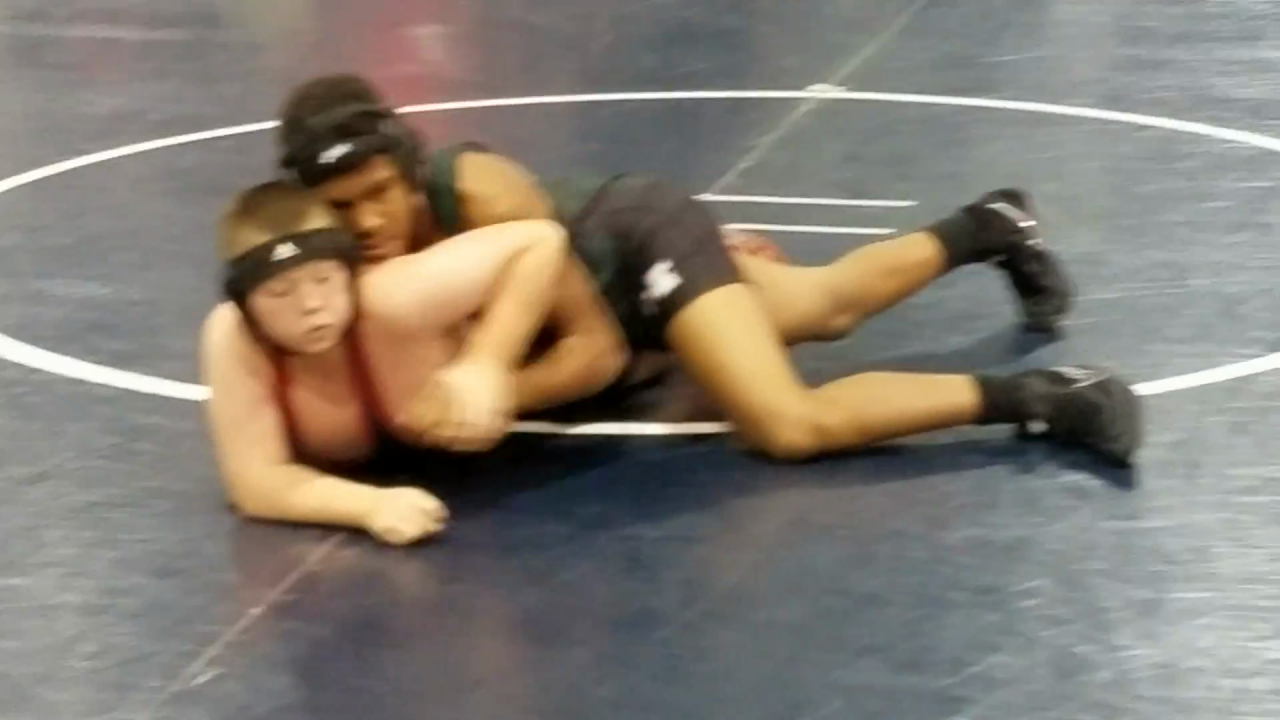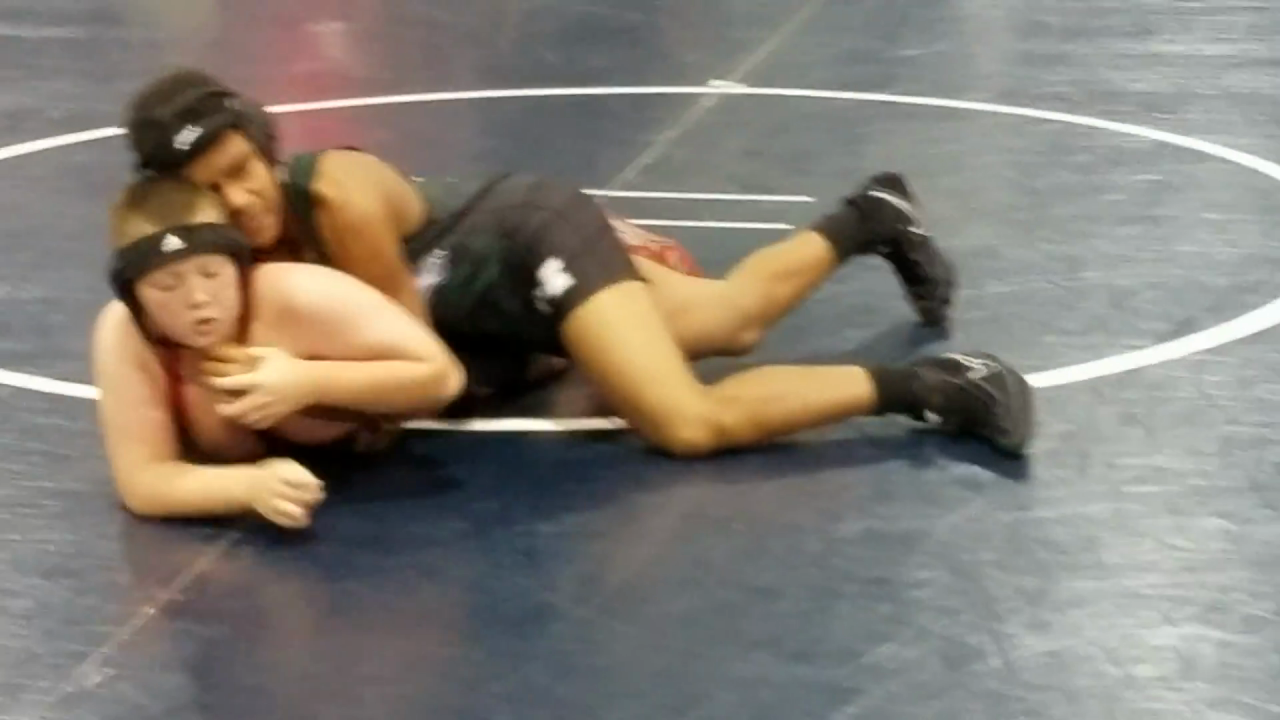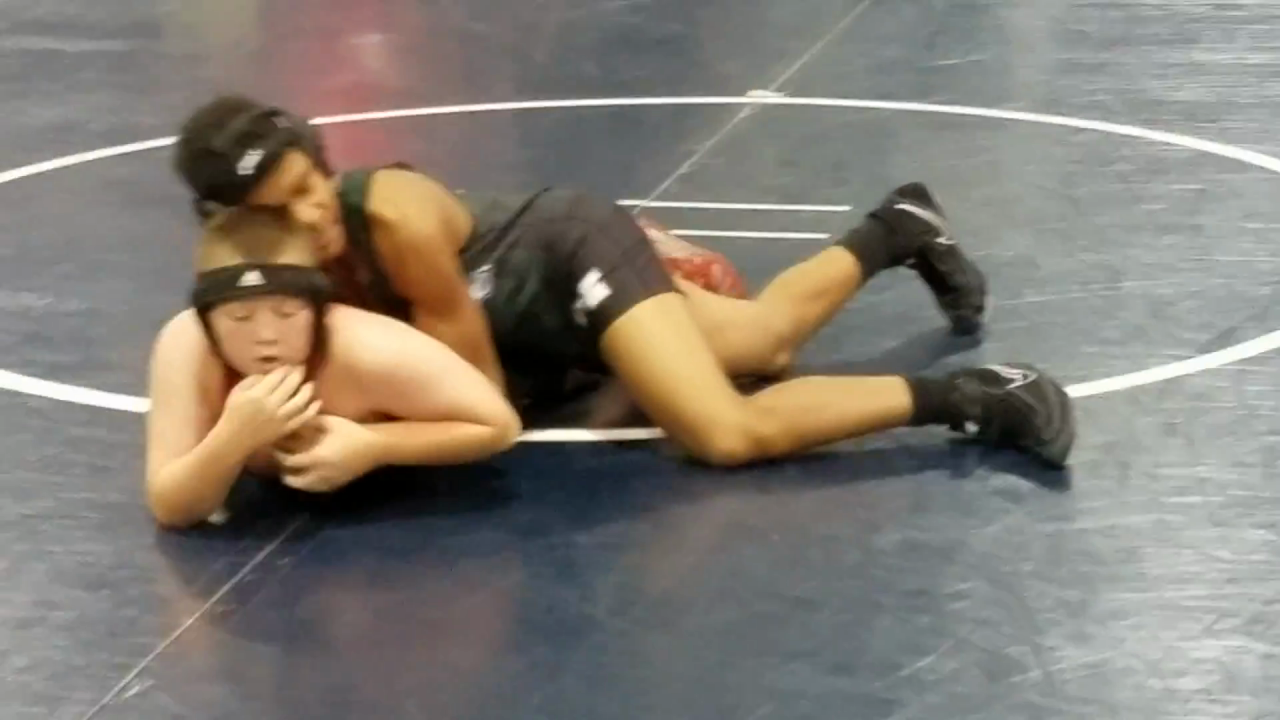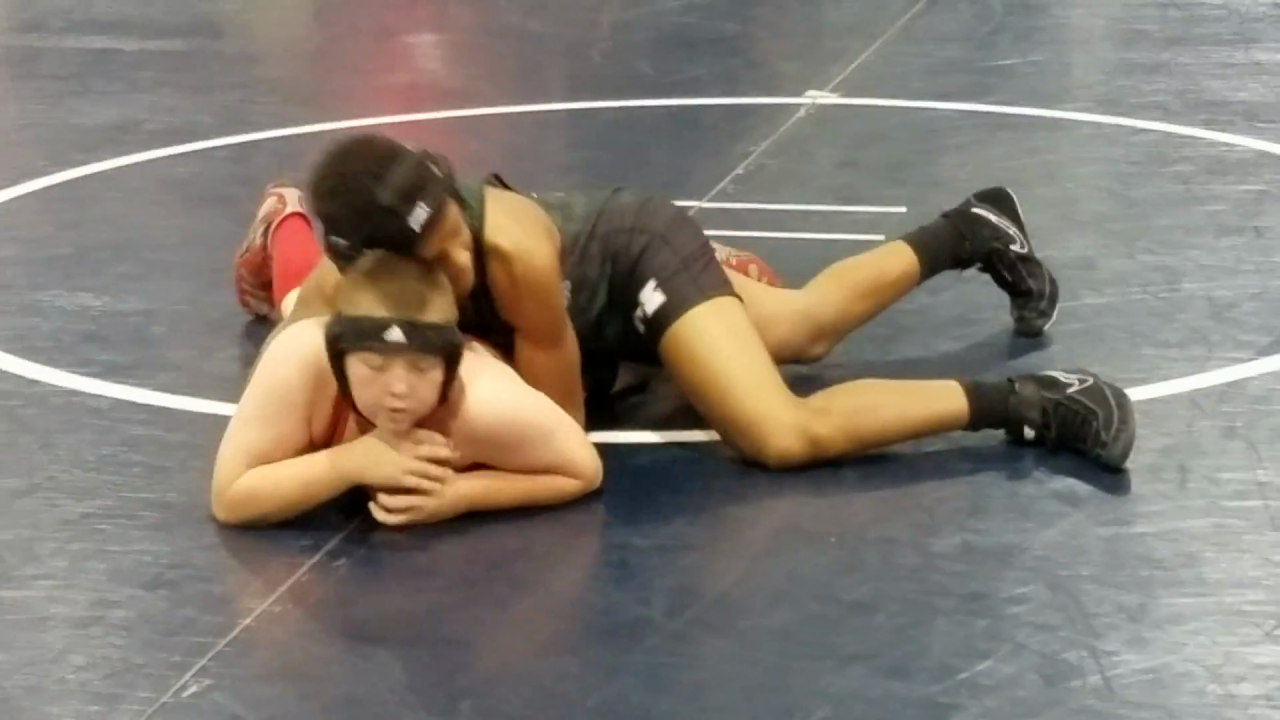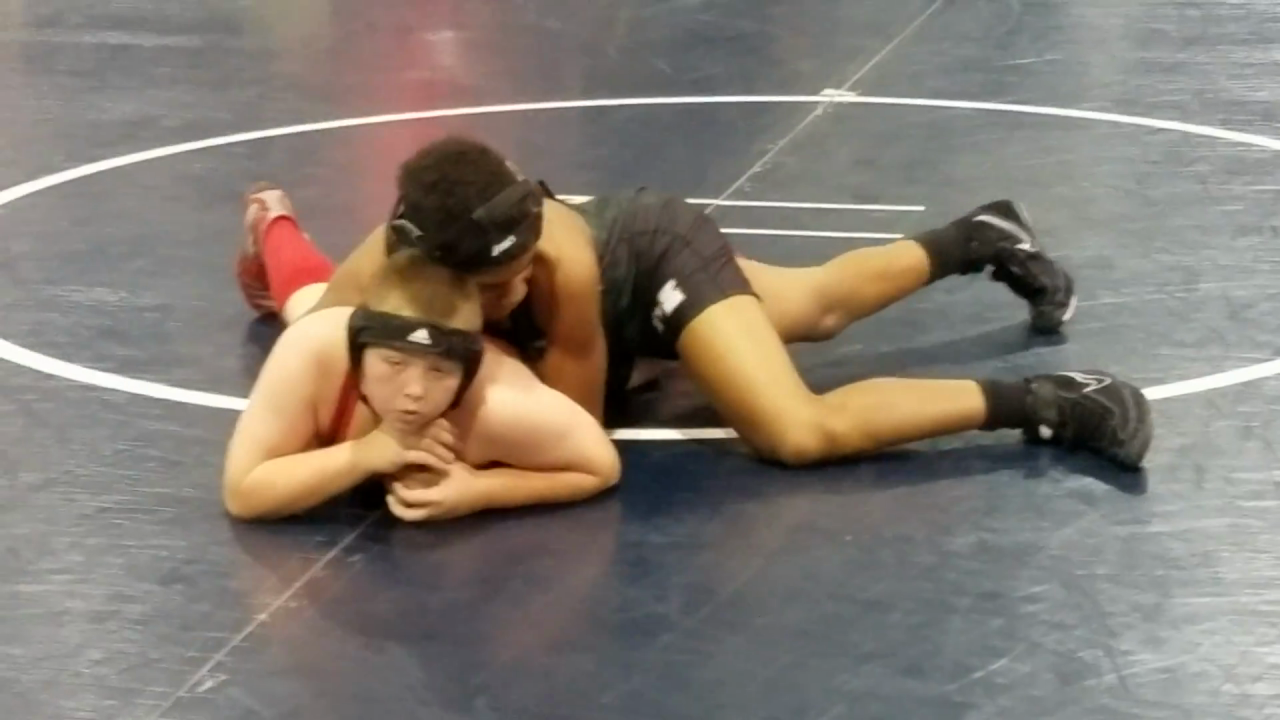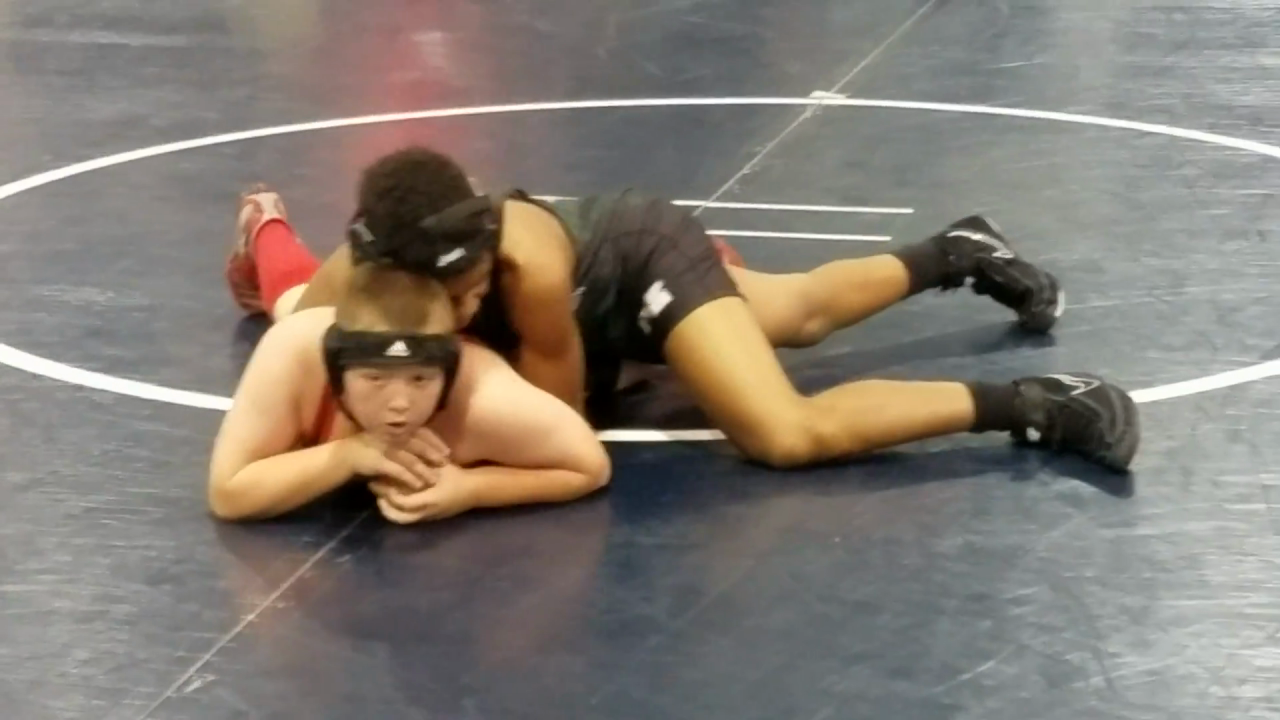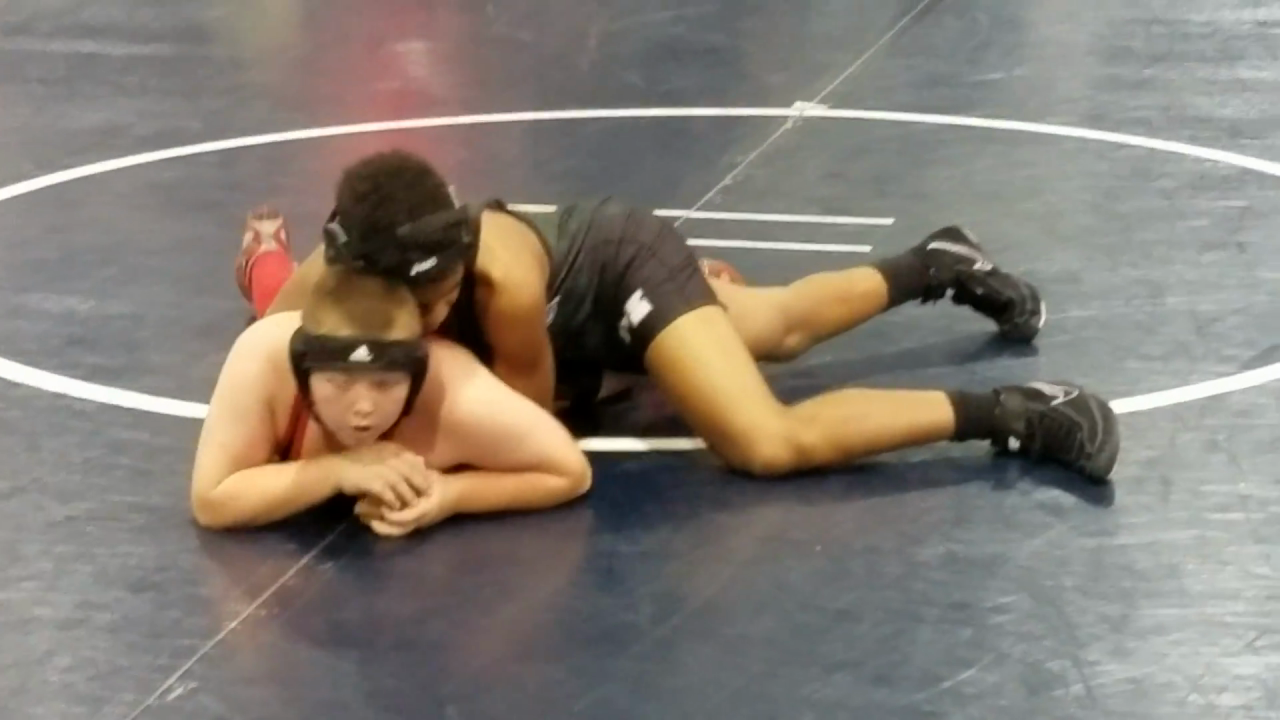
dt=0.2s
person 1, frame 1
left shoulder: (476, 197)
right shoulder: (355, 239)
left elbow: (598, 343)
left hip: (647, 239)
right hip: (611, 263)
left knee: (793, 426)
right knee: (832, 300)
left ankle: (1031, 395)
right ankle: (984, 227)
person 1, frame 2
left shoulder: (338, 198)
right shoulder: (231, 241)
left hip: (538, 241)
right hip: (501, 292)
left knee: (692, 424)
right knee: (737, 316)
left ankle: (926, 386)
right ankle: (868, 217)
person 1, frame 3
left shoulder: (395, 217)
left elbow: (480, 387)
left hip: (576, 252)
right hip: (537, 302)
left knee: (728, 435)
right knee: (766, 340)
left ankle: (964, 397)
right ankle: (898, 230)
person 1, frame 4
left shoulder: (516, 247)
right shoulder: (347, 283)
left elbow: (559, 407)
left hip: (639, 251)
right hip: (597, 274)
left knee: (784, 435)
right knee: (812, 327)
left ankle: (1023, 403)
right ankle: (970, 232)
person 1, frame 5
left shoulder: (555, 255)
right shoulder: (386, 269)
left elbow: (579, 407)
left hip: (664, 249)
right hip: (617, 265)
left knee: (798, 430)
right knee: (822, 306)
left ankle: (1043, 401)
right ankle: (979, 240)
person 1, frame 6
left shoulder: (527, 261)
right shoulder: (356, 273)
left elbow: (558, 410)
left hip: (646, 255)
right hip: (601, 278)
left knee: (788, 434)
right knee: (806, 312)
left ankle: (1032, 406)
right ankle: (956, 252)
person 1, frame 7
left shoulder: (501, 273)
right shoulder: (336, 271)
left hip: (626, 265)
right hip: (586, 283)
left knee: (770, 444)
right knee: (786, 328)
left ankle: (1011, 415)
right ankle: (937, 264)
person 2, frame 1
left shoulder: (397, 303)
right shoulder: (230, 339)
left elbow: (542, 239)
right elbow: (254, 486)
left wrist: (486, 364)
right wrist: (370, 503)
person 2, frame 2
left shoulder: (292, 296)
right shoulder: (122, 333)
left elbow: (442, 377)
right elbow: (142, 484)
left wrist: (306, 383)
right wrist: (253, 486)
person 2, frame 3
left shoulder: (367, 352)
right shoulder: (186, 348)
left elbow: (501, 427)
right elbow: (167, 505)
left wrist: (371, 446)
right wrist: (237, 434)
person 2, frame 4
left shoulder: (481, 403)
right shoulder: (301, 359)
left elbow: (584, 472)
right elbow: (228, 499)
left wrist: (463, 494)
right wrist: (355, 463)
right ankle: (280, 216)
person 2, frame 5
left shoulder: (496, 404)
right shoulder: (316, 353)
left elbow: (602, 469)
right elbow: (241, 494)
left wrist: (478, 490)
right wrist: (365, 455)
right ankle: (272, 224)
person 2, frame 6
left shoulder: (480, 398)
right shoulder: (294, 355)
left elbow: (591, 470)
right elbow: (226, 493)
left wrist: (468, 489)
right wrist: (351, 452)
person 2, frame 7
left shoulder: (457, 397)
right shoulder: (263, 357)
left elbow: (572, 474)
right elbow: (210, 501)
left wrist: (449, 494)
right wrist: (338, 472)
